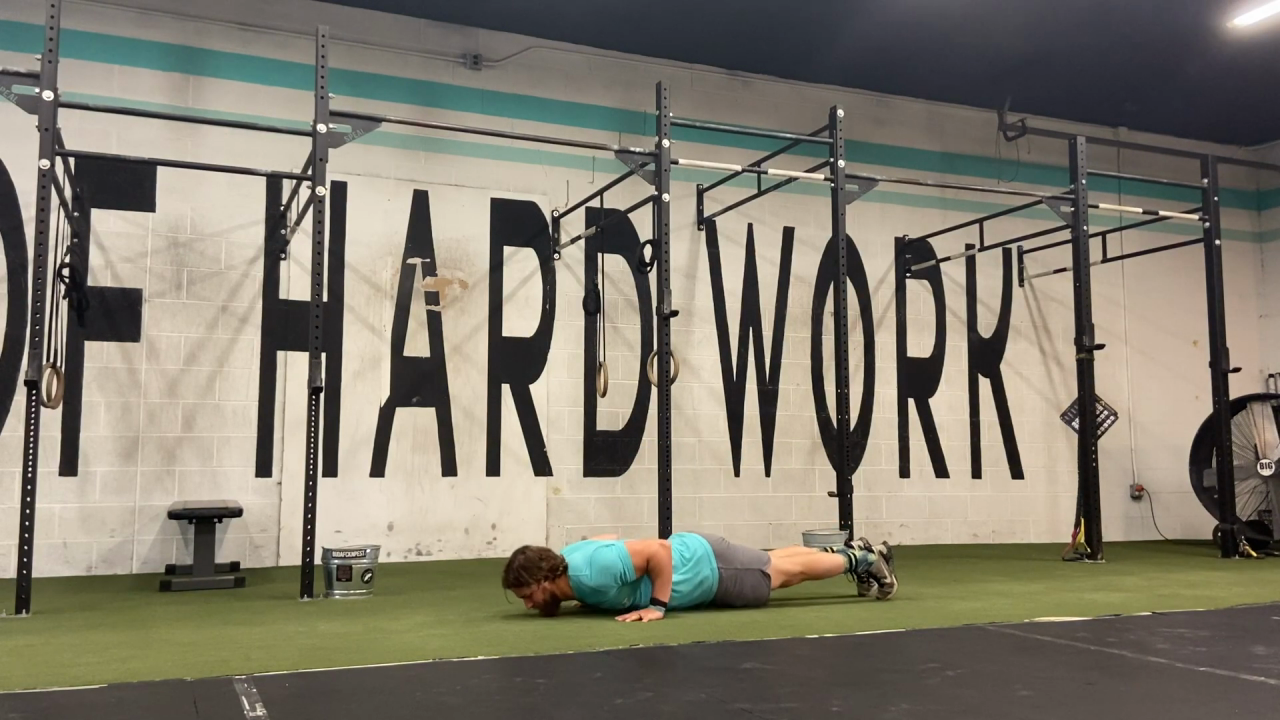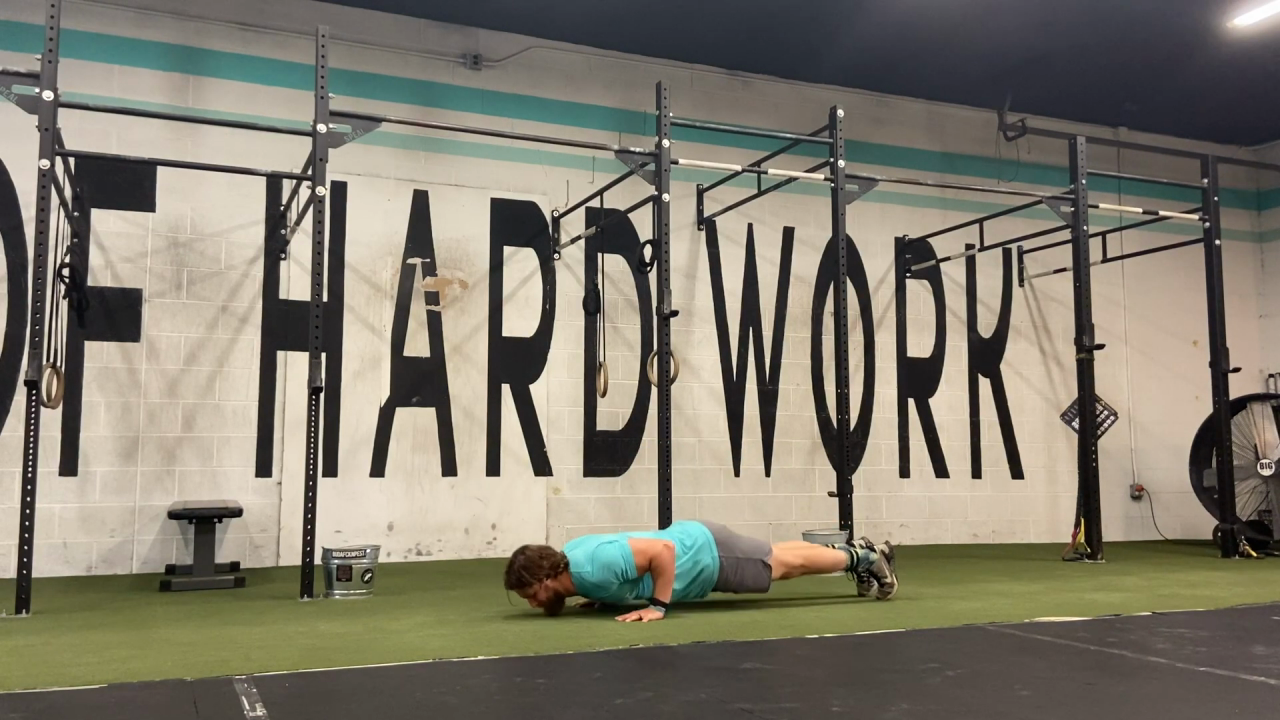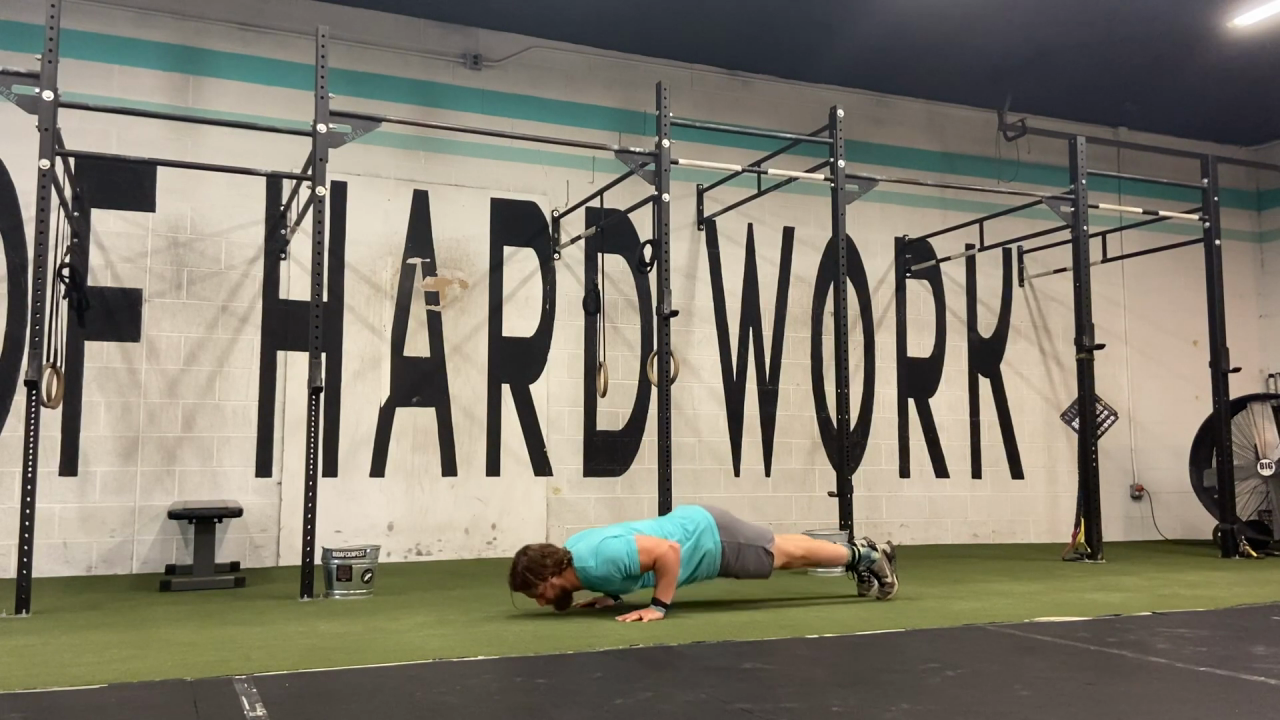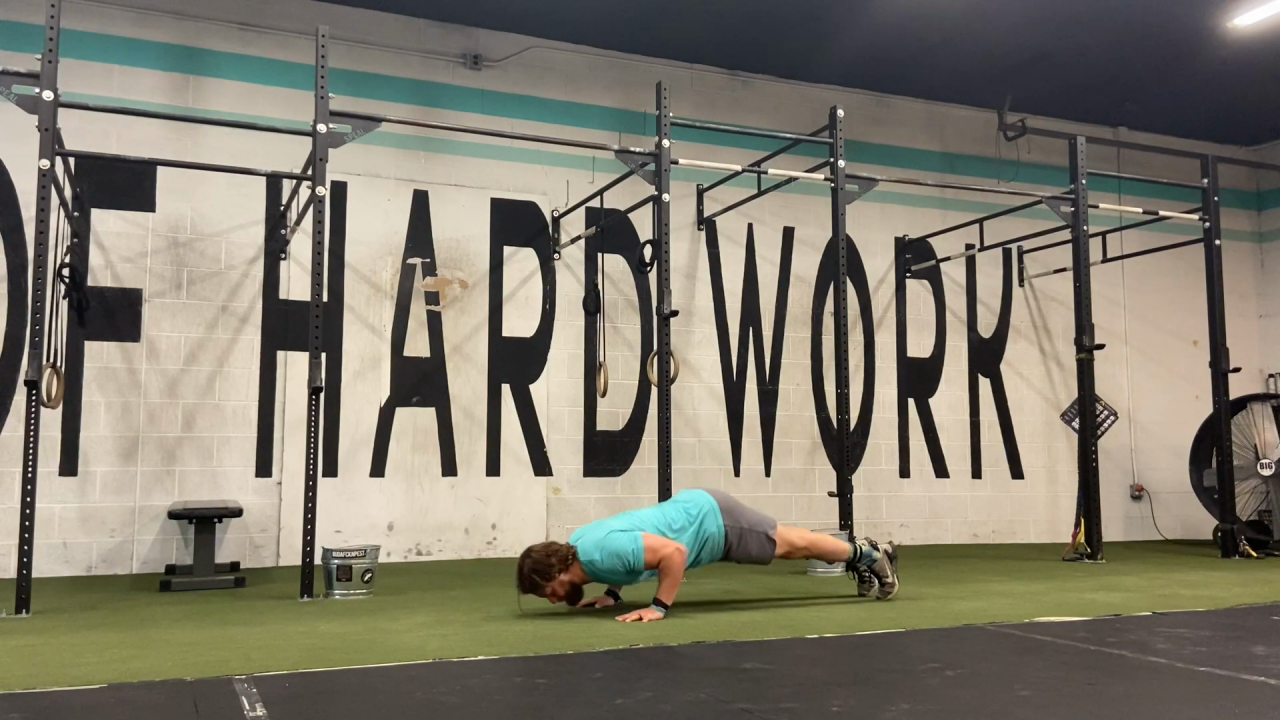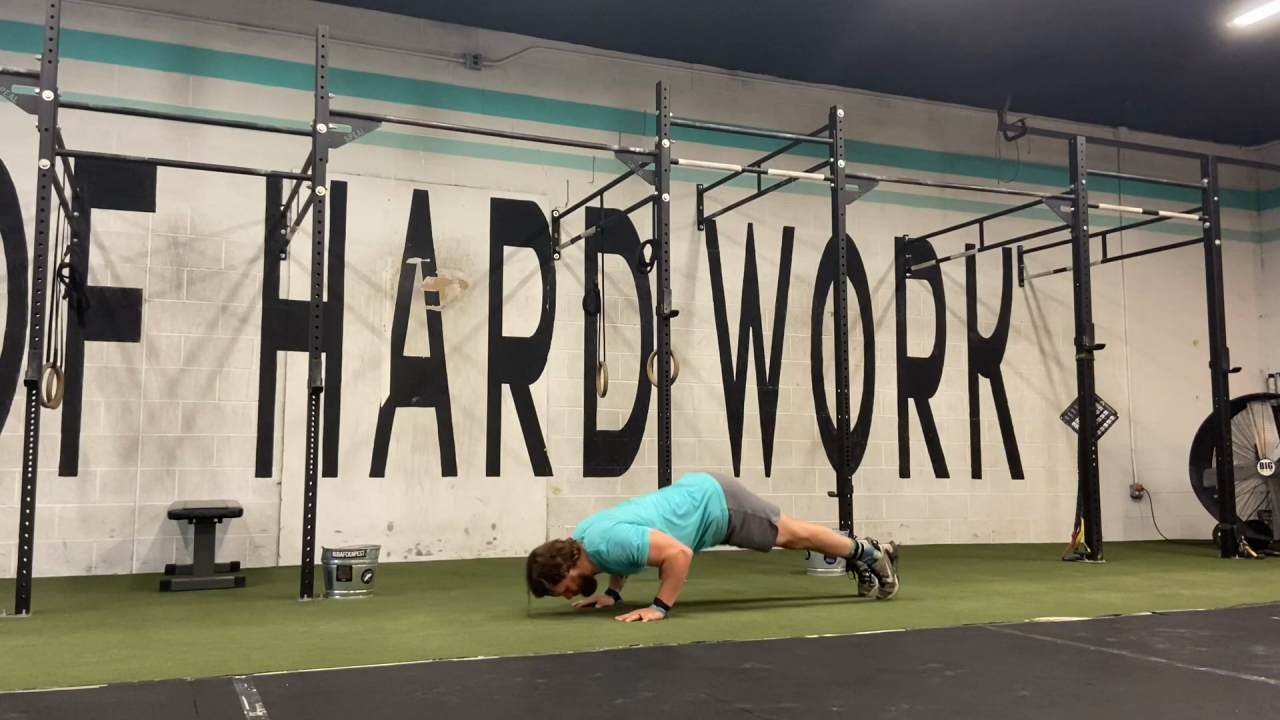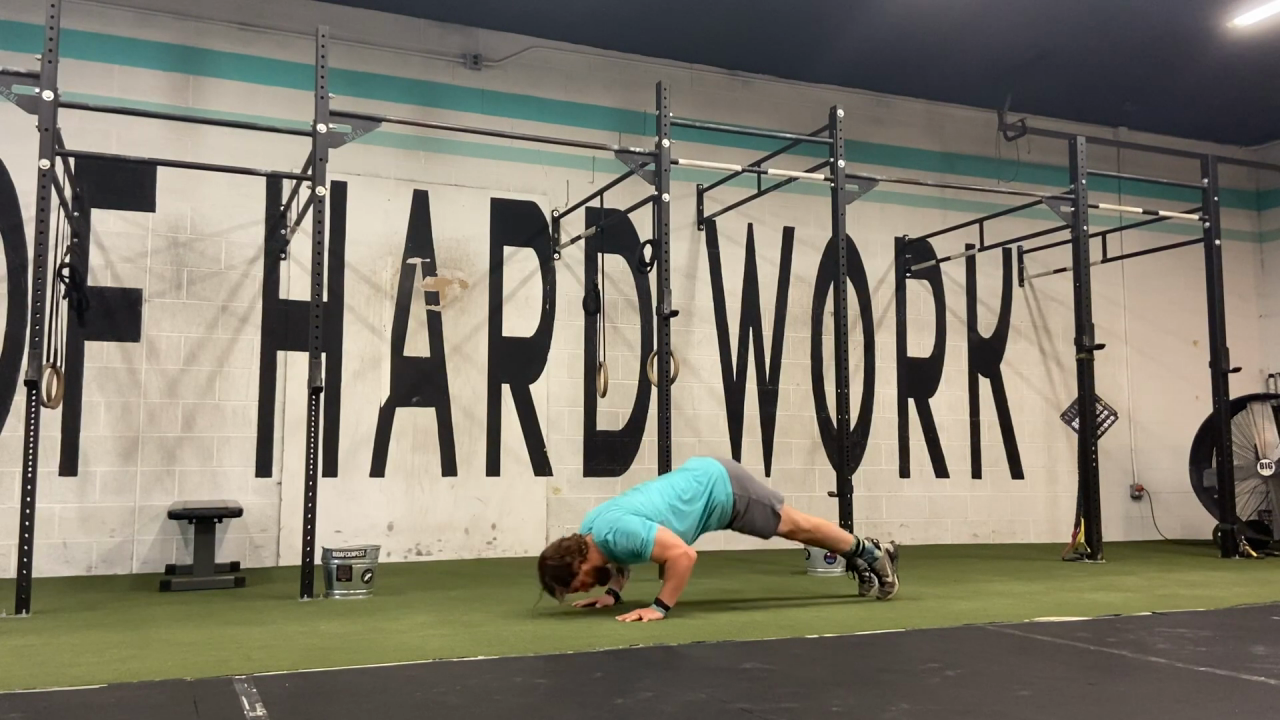
dt=0.1s
person 1, frame 1
left shoulder: (591, 574)
right shoulder: (566, 559)
left elbow: (659, 551)
right elbow: (611, 537)
left wrist: (658, 605)
right wrist: (606, 597)
left hip: (706, 568)
right hip: (692, 556)
left knee: (788, 571)
right knee: (779, 562)
left ankle: (866, 558)
right ankle: (849, 551)
person 1, frame 2
left shoulder: (593, 570)
right shoulder: (568, 554)
left elbow: (663, 550)
left wrist: (659, 605)
right wrist: (606, 595)
left hip: (706, 554)
right hip: (691, 542)
left knee: (789, 563)
right knee: (780, 557)
left ankle: (865, 557)
right ankle: (851, 550)
person 1, frame 3
left shoulder: (596, 562)
right shoulder: (571, 550)
left elbow: (669, 551)
left wrist: (658, 605)
right wrist: (610, 592)
left hip: (710, 539)
right hip: (694, 528)
left knee: (790, 554)
right knee: (784, 550)
left ankle: (869, 556)
right ankle: (858, 550)
person 1, frame 4
left shoulder: (601, 554)
right shoulder: (576, 542)
left elbow: (674, 551)
left wrist: (660, 606)
right wrist: (611, 593)
left hip: (711, 522)
right hip: (694, 512)
left knee: (792, 544)
right knee: (786, 542)
left ankle: (869, 554)
right ankle: (859, 549)
person 1, frame 5
left shoulder: (607, 542)
right shoulder: (581, 539)
left elbow: (680, 554)
left wrist: (660, 606)
right wrist: (611, 594)
left hip: (717, 504)
right hip: (700, 498)
left knee: (793, 535)
right knee: (787, 536)
left ankle: (872, 554)
right ankle: (860, 554)
person 1, frame 6
left shoulder: (615, 532)
right shoulder: (589, 529)
left elbow: (683, 555)
left wrist: (660, 606)
right wrist: (612, 593)
left hip: (720, 488)
right hip: (701, 479)
left knee: (795, 526)
right knee: (792, 528)
left ankle: (872, 553)
right ankle: (858, 558)
